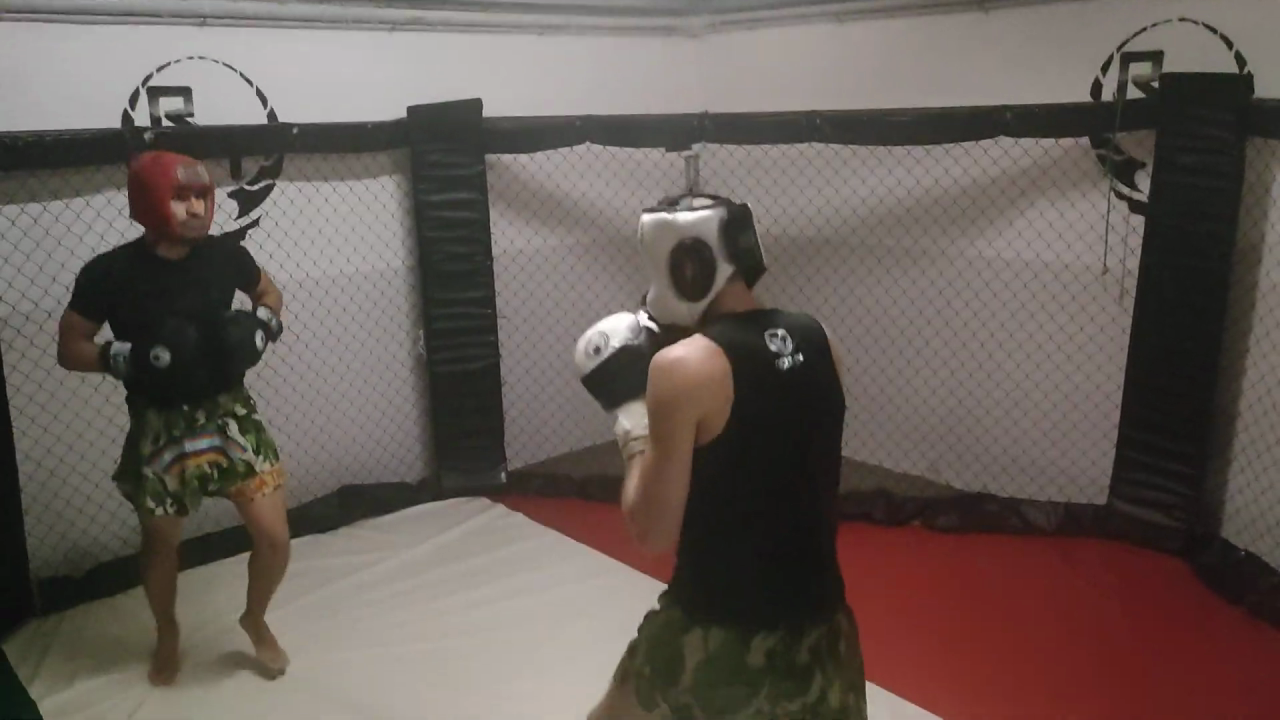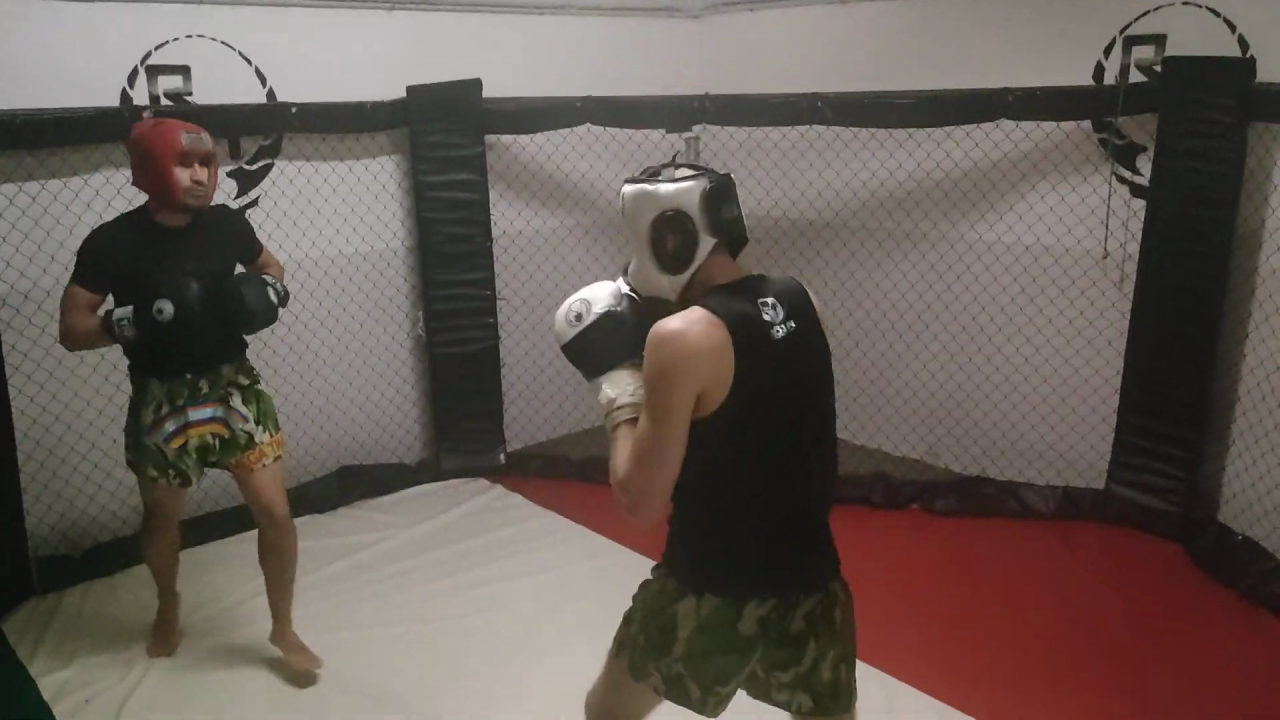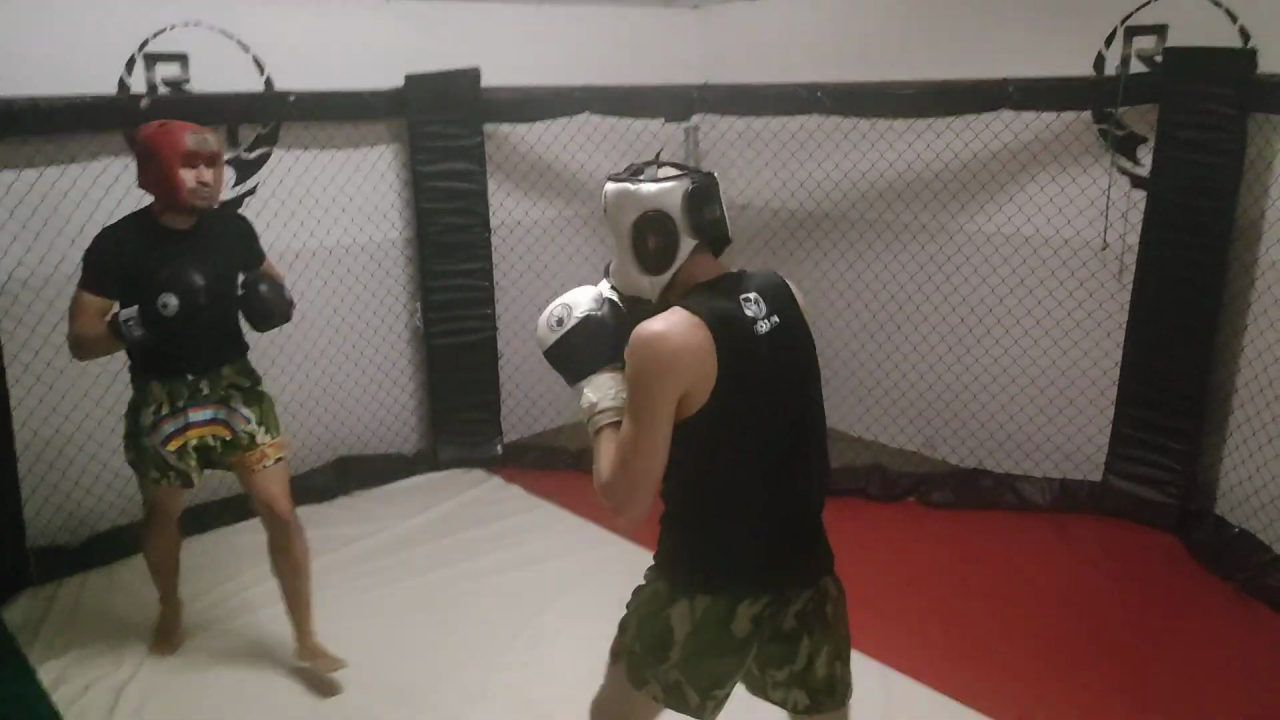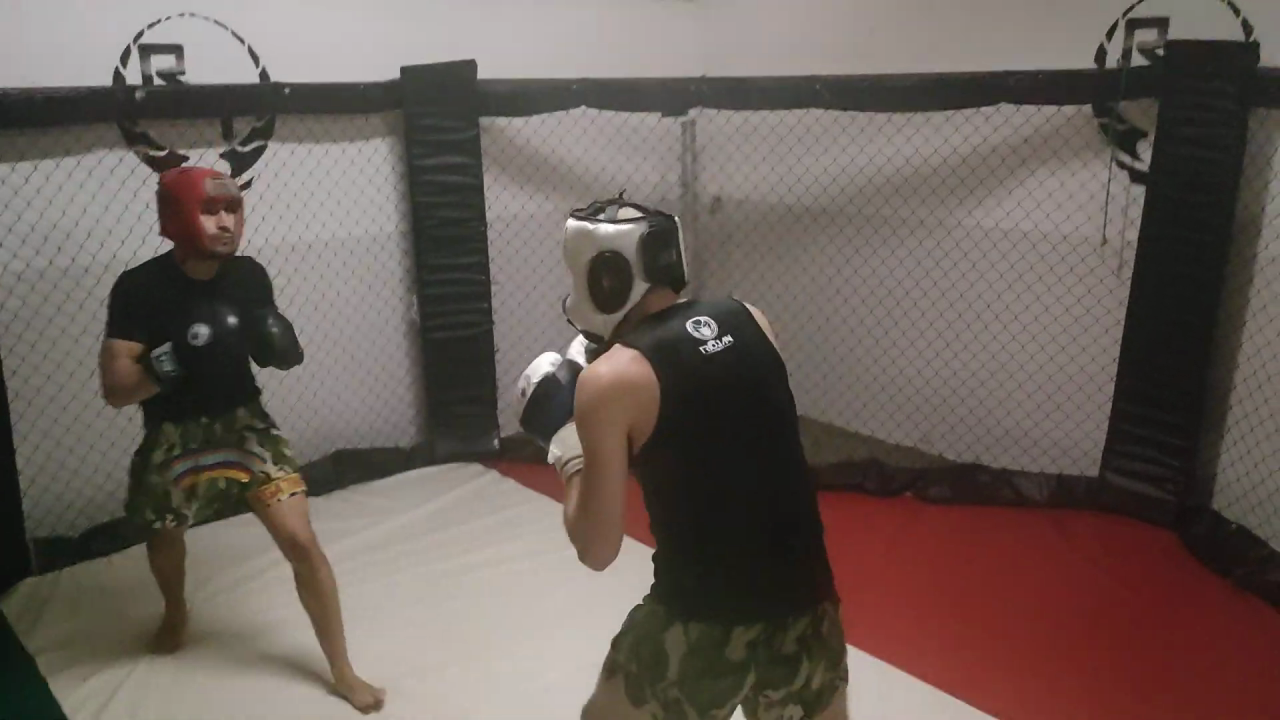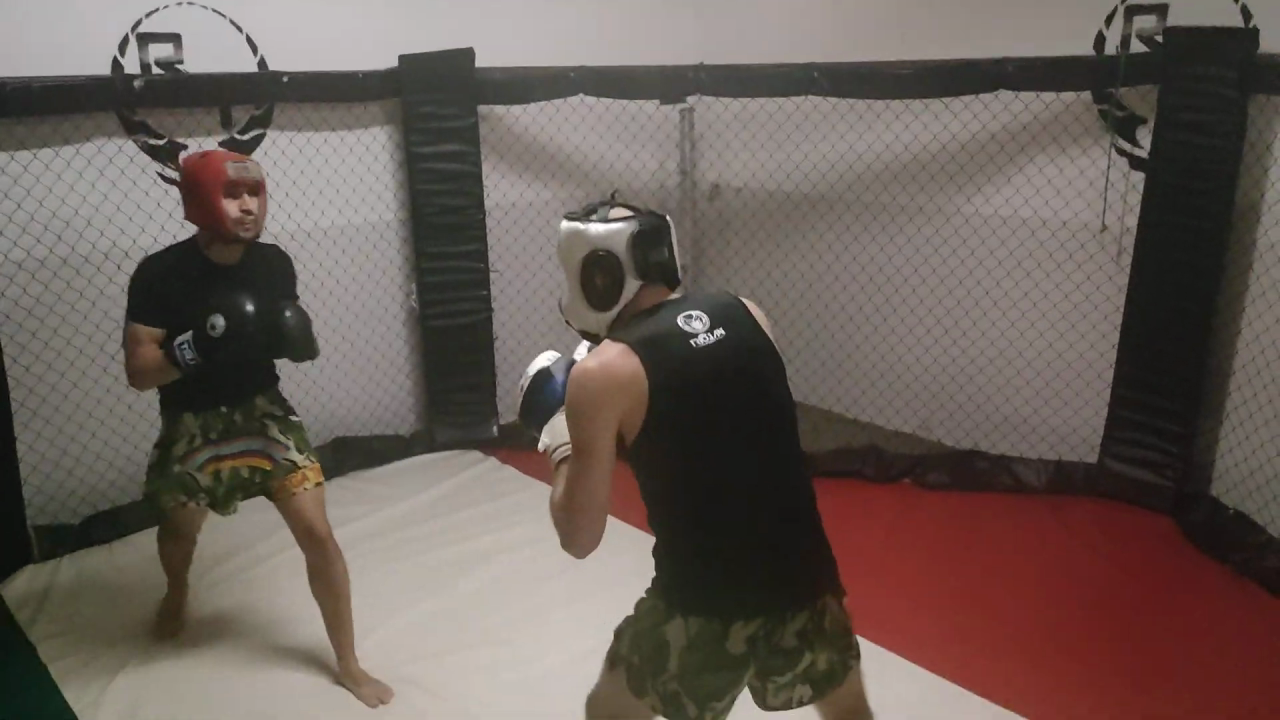
dt=0.1s
person 1, frame 1
left shoulder: (226, 254)
right shoulder: (108, 273)
left elbow: (271, 296)
right elbow: (69, 349)
left wrist: (260, 329)
right wrist: (129, 356)
left hip: (230, 413)
right hip: (161, 426)
left knee: (273, 535)
right knee: (161, 544)
left ankle: (255, 619)
right ankle: (168, 633)
person 1, frame 2
left shoulder: (228, 224)
right shoulder: (111, 243)
left elbow: (273, 271)
right elbow: (71, 331)
left wrist: (267, 296)
right wrist: (136, 320)
left hip: (233, 385)
right hip: (162, 398)
left knee: (275, 511)
right knee: (162, 515)
left ankle: (283, 627)
right ankle: (168, 607)
person 1, frame 3
left shoulder: (231, 229)
right shoulder: (116, 244)
left elbow: (268, 281)
right elbow: (81, 342)
left wrist: (273, 299)
right wrist: (143, 319)
left hip: (233, 384)
right hip: (163, 398)
left knee: (280, 511)
right knee: (161, 518)
left ankle: (306, 638)
right ankle: (171, 607)
person 1, frame 4
left shoulder: (250, 276)
right shoulder: (139, 288)
right elbow: (116, 388)
left wrist: (280, 345)
right wrist: (178, 354)
left hip: (244, 425)
right hip: (175, 438)
left knee: (302, 544)
right knee: (165, 544)
left ankle: (344, 672)
right ankle: (176, 611)
person 1, frame 5
left shoulder: (273, 264)
right shoulder: (160, 273)
left elbow: (288, 332)
right elbow: (140, 374)
left wrist: (299, 336)
right wrist: (200, 341)
left hip: (265, 414)
right hip: (195, 426)
left knee: (318, 536)
right knee: (177, 531)
left ankle: (349, 663)
right ankle: (176, 597)
person 2, frame 1
left shoulder: (682, 366)
right shoulder: (814, 337)
left elbow: (652, 531)
left wrist: (633, 415)
left hip: (713, 627)
right hip: (814, 617)
person 2, frame 2
left shoulder: (679, 338)
right shoulder: (800, 304)
left elbow: (641, 501)
left wrist: (617, 382)
left hip: (709, 595)
right hip: (809, 583)
person 2, frame 3
left shoulder: (662, 338)
right shoulder: (782, 296)
left elbow: (626, 505)
left wrist: (601, 386)
left hip: (703, 590)
right hip: (804, 576)
person 2, frame 4
left shoulder: (612, 379)
right shoulder: (750, 320)
left elbow: (598, 548)
left wrist: (566, 442)
left hip: (699, 614)
right hip: (802, 594)
person 2, frame 5
left shoulder: (603, 373)
right shoulder: (745, 314)
left elbow: (580, 538)
left wrist: (562, 436)
left hip: (702, 606)
right hip: (804, 582)
